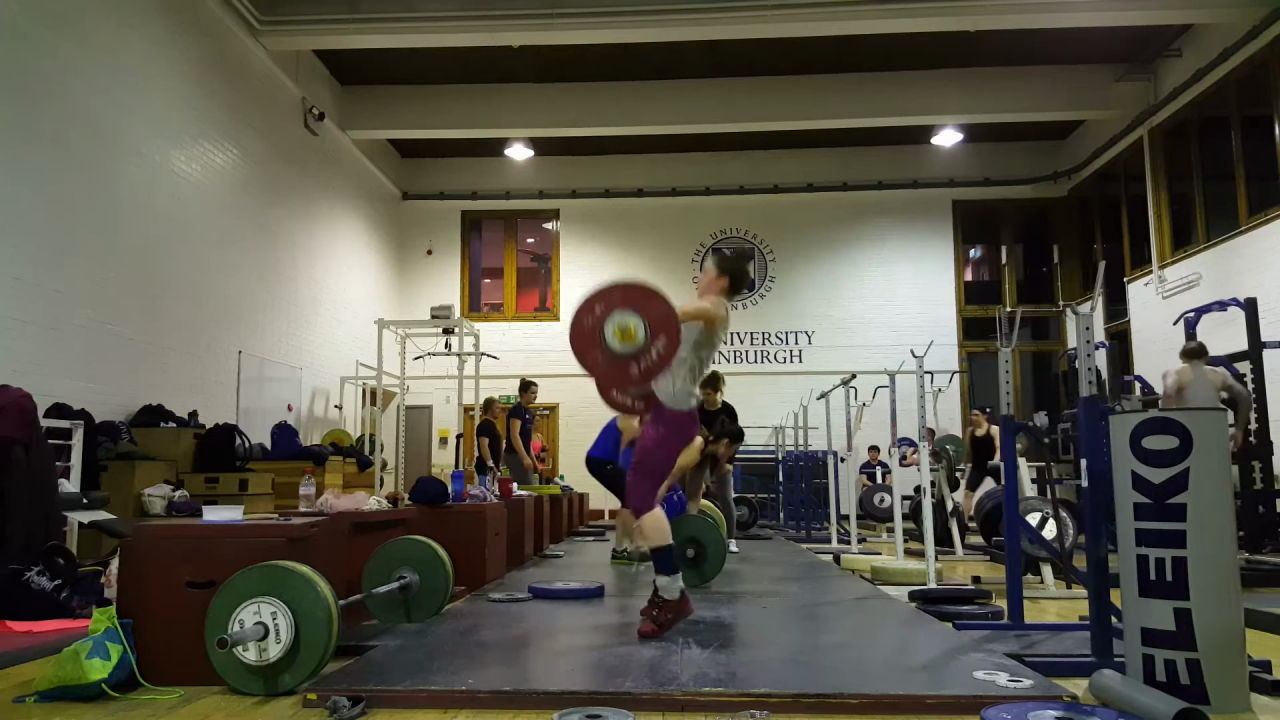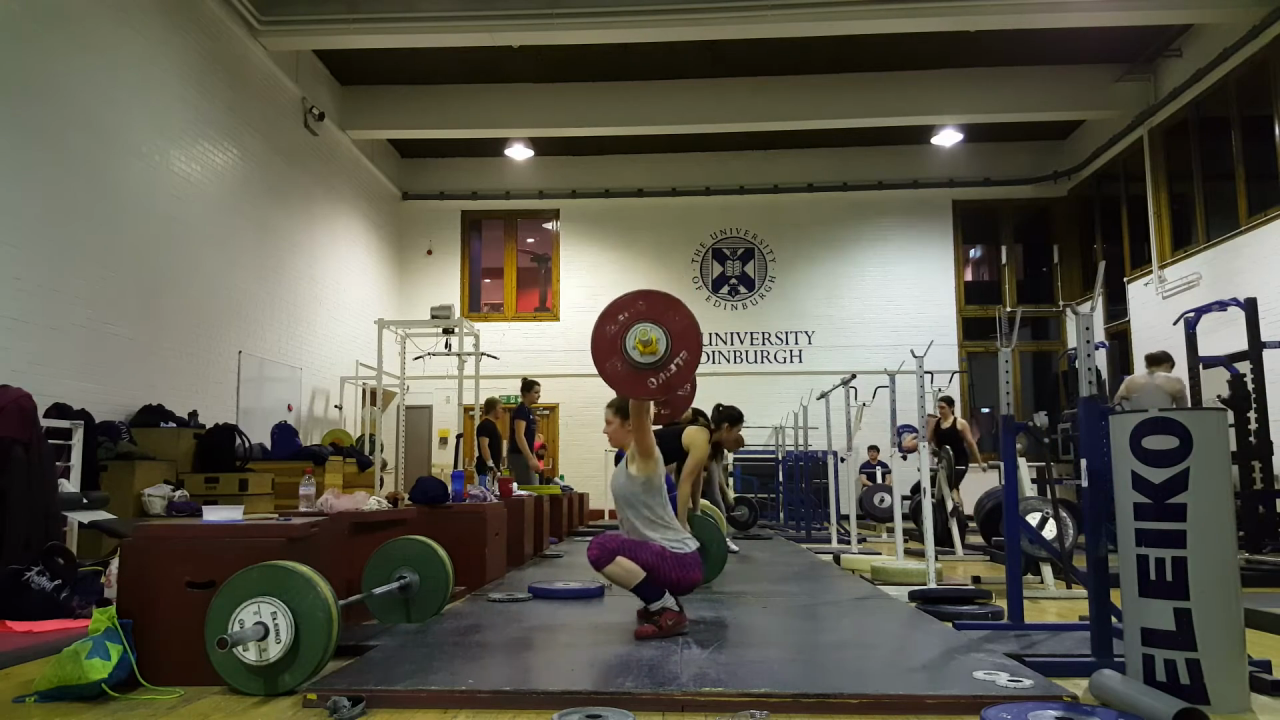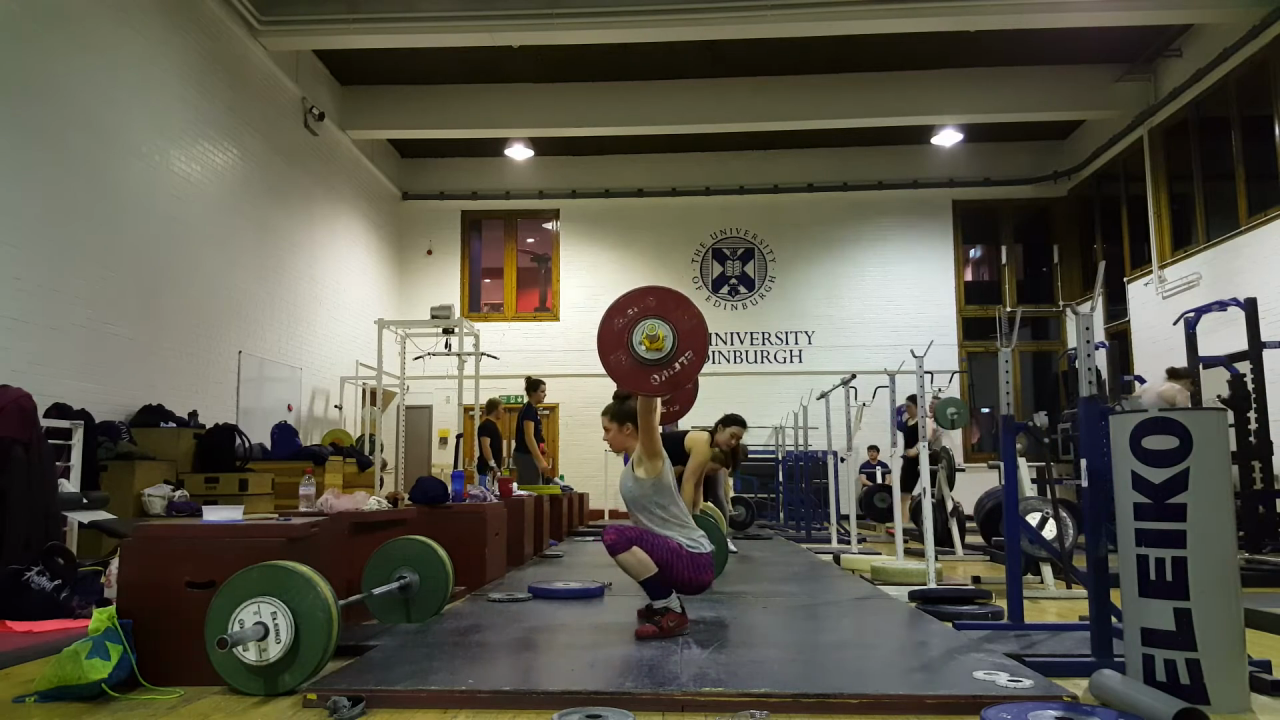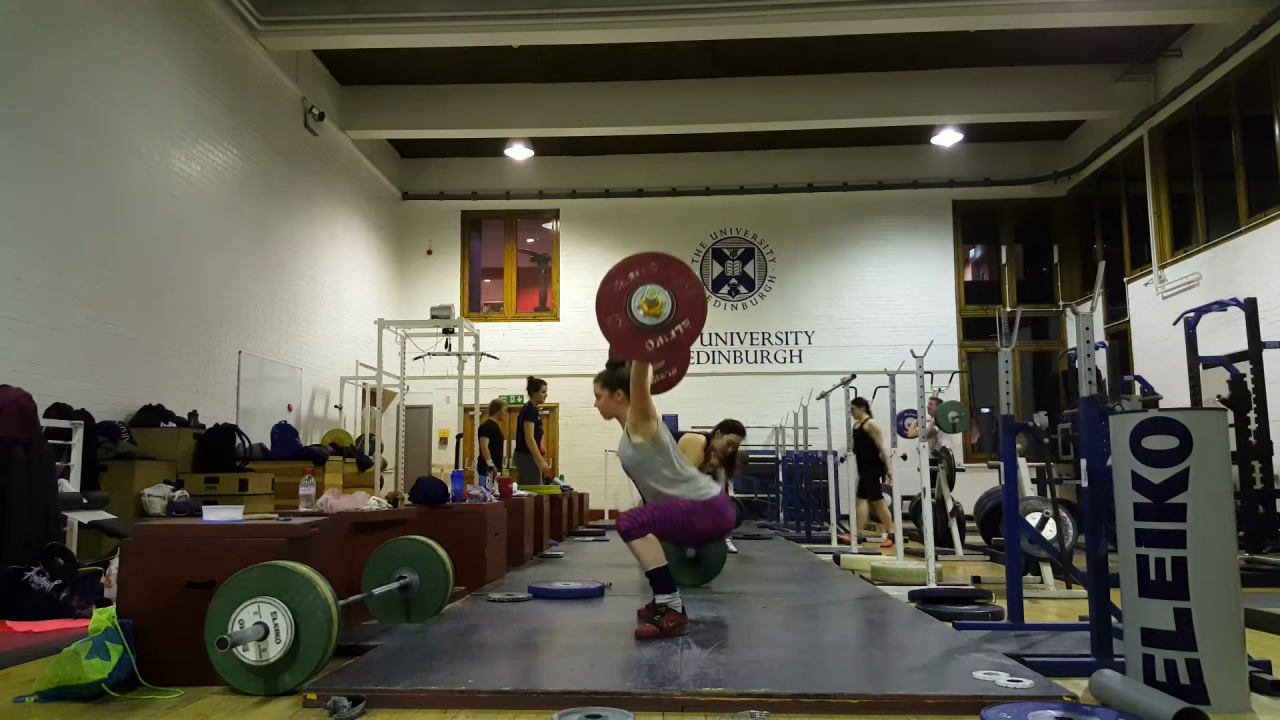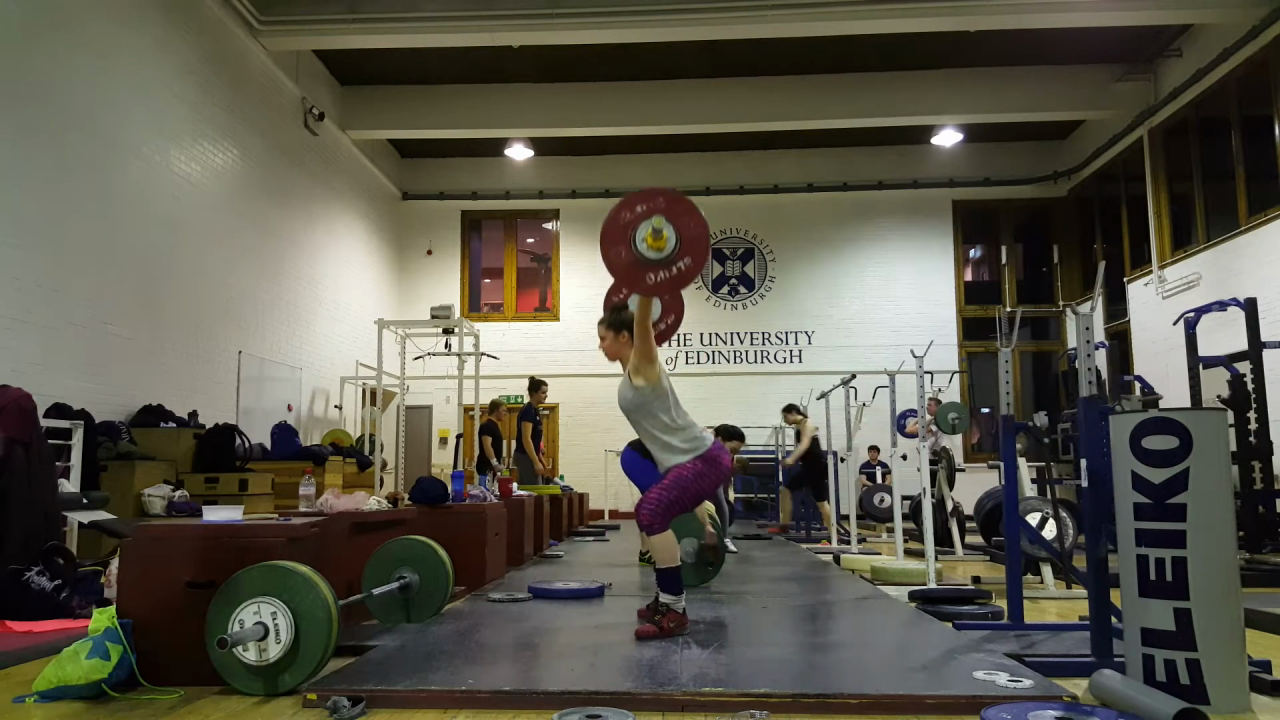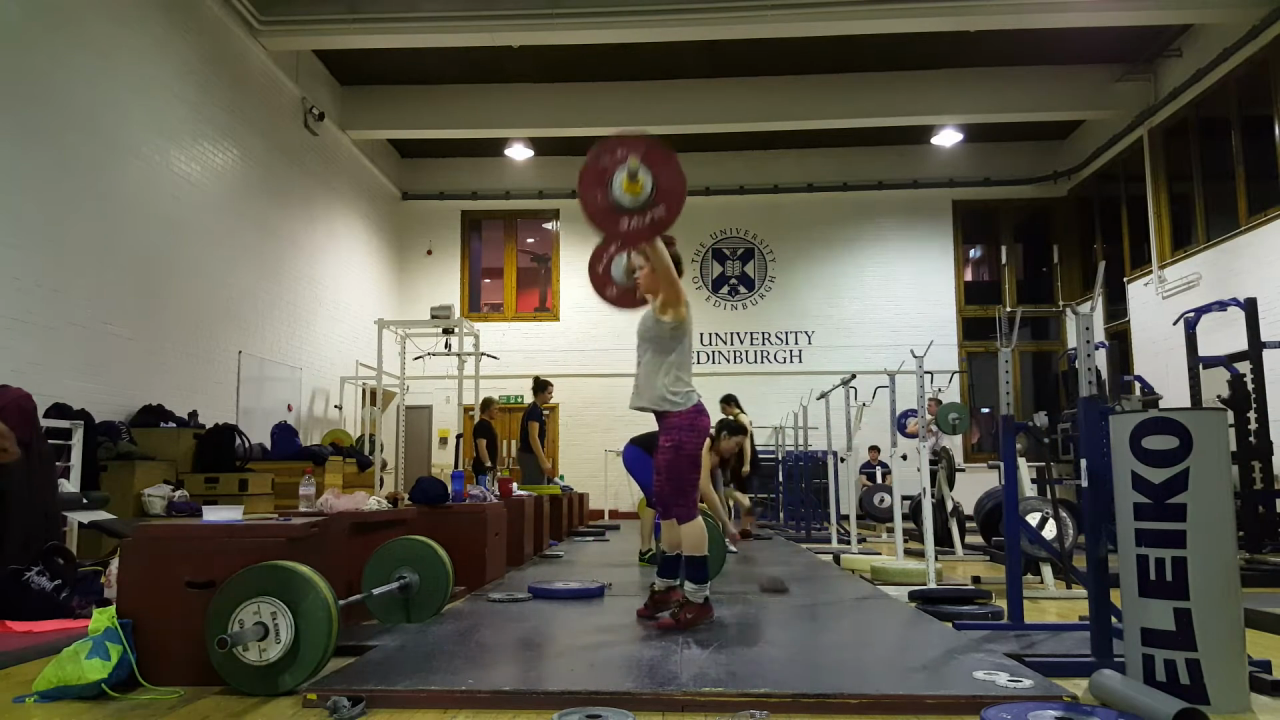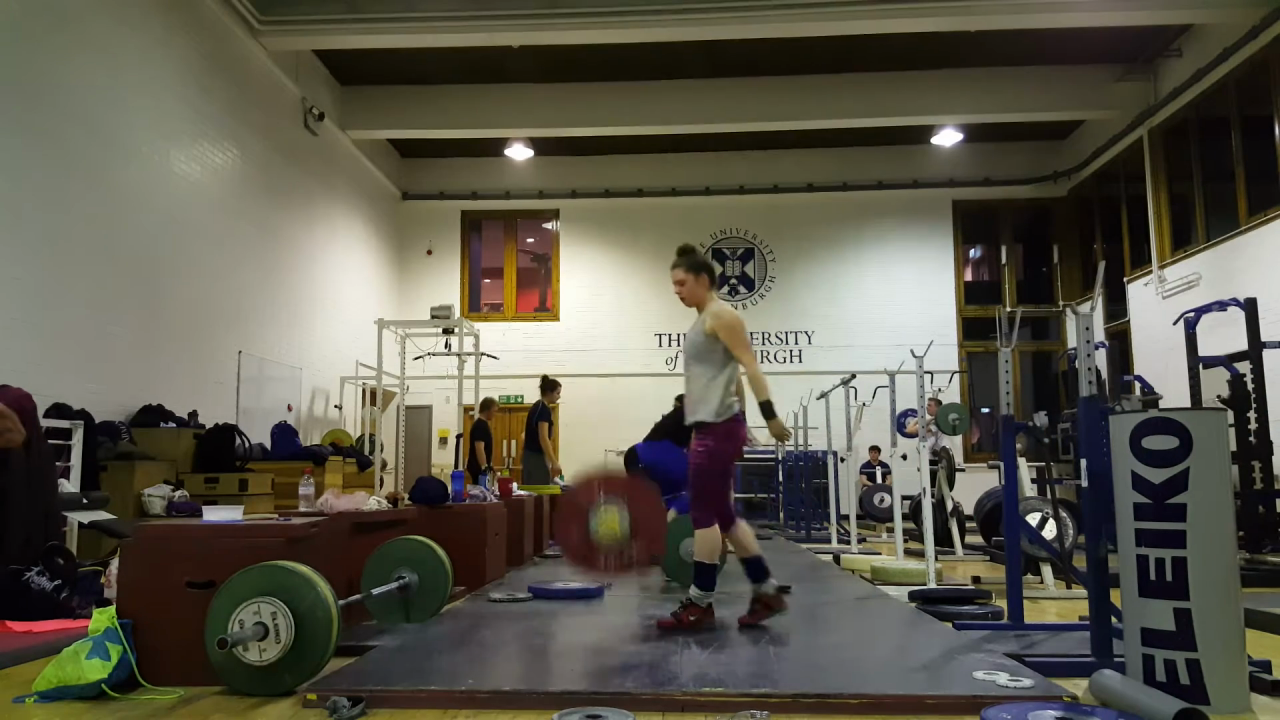
dt=0.5s
person 1, frame 1
left shoulder: (714, 310)
right shoulder: (707, 311)
left elbow: (685, 311)
left hip: (673, 414)
right hip: (667, 413)
left knee: (640, 498)
right knee: (643, 497)
left ankle: (672, 597)
right ankle: (666, 590)
person 1, frame 2
left shoulder: (642, 455)
right shoulder: (634, 456)
left elbow: (640, 412)
right elbow: (644, 411)
left hip: (679, 562)
right hip: (673, 556)
left knee: (600, 550)
right knee: (608, 549)
left ankle: (668, 612)
right ankle: (662, 601)
person 1, frame 3
left shoulder: (648, 457)
right shoulder: (639, 458)
left elbow: (647, 415)
right elbow: (651, 416)
left hip: (692, 562)
right hip: (684, 556)
left knee: (615, 536)
right knee: (623, 541)
left ankle: (671, 612)
right ankle: (665, 602)
person 1, frame 4
left shoulder: (639, 421)
right shoulder: (632, 425)
left elbow: (639, 381)
right elbow: (643, 375)
left hip: (709, 509)
right hip: (703, 507)
left knee: (631, 523)
right knee: (638, 527)
left ankle: (673, 612)
right ankle: (667, 600)
person 1, frame 5
left shoulder: (642, 364)
right shoulder: (632, 368)
left elbow: (643, 322)
right elbow: (643, 325)
left hip: (705, 457)
right hip: (694, 458)
left knee: (651, 513)
right knee: (651, 514)
left ankle: (674, 612)
right ankle: (667, 599)
person 1, frame 6
left shoulder: (673, 300)
right shoulder: (659, 305)
left elbow: (665, 264)
left hip: (682, 416)
right hip: (673, 417)
left knee: (682, 505)
right knee: (667, 504)
left ankle: (697, 600)
right ankle: (666, 589)
person 1, frame 7
left shoulder: (720, 314)
right shoulder: (704, 318)
left elbow: (749, 365)
left wrist: (770, 414)
left hip: (717, 426)
right hip: (712, 426)
left knee: (703, 513)
right knee: (720, 514)
left ankle: (700, 603)
right ankle: (767, 592)
